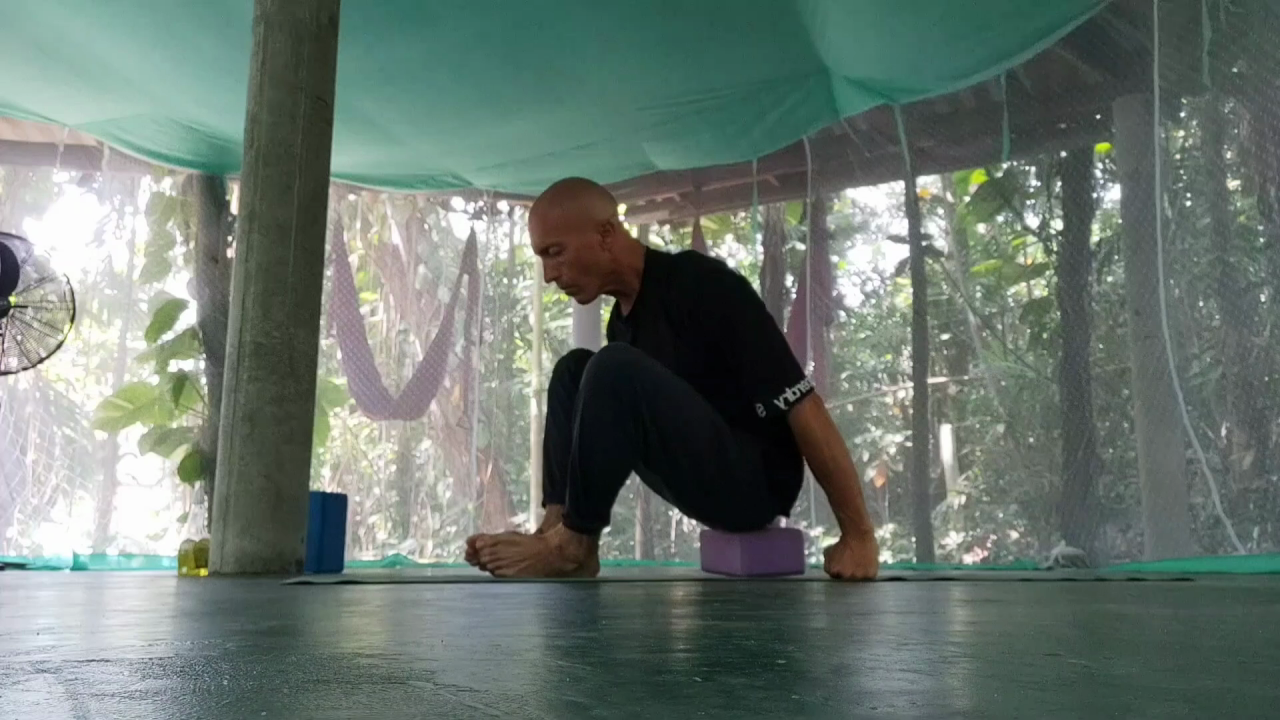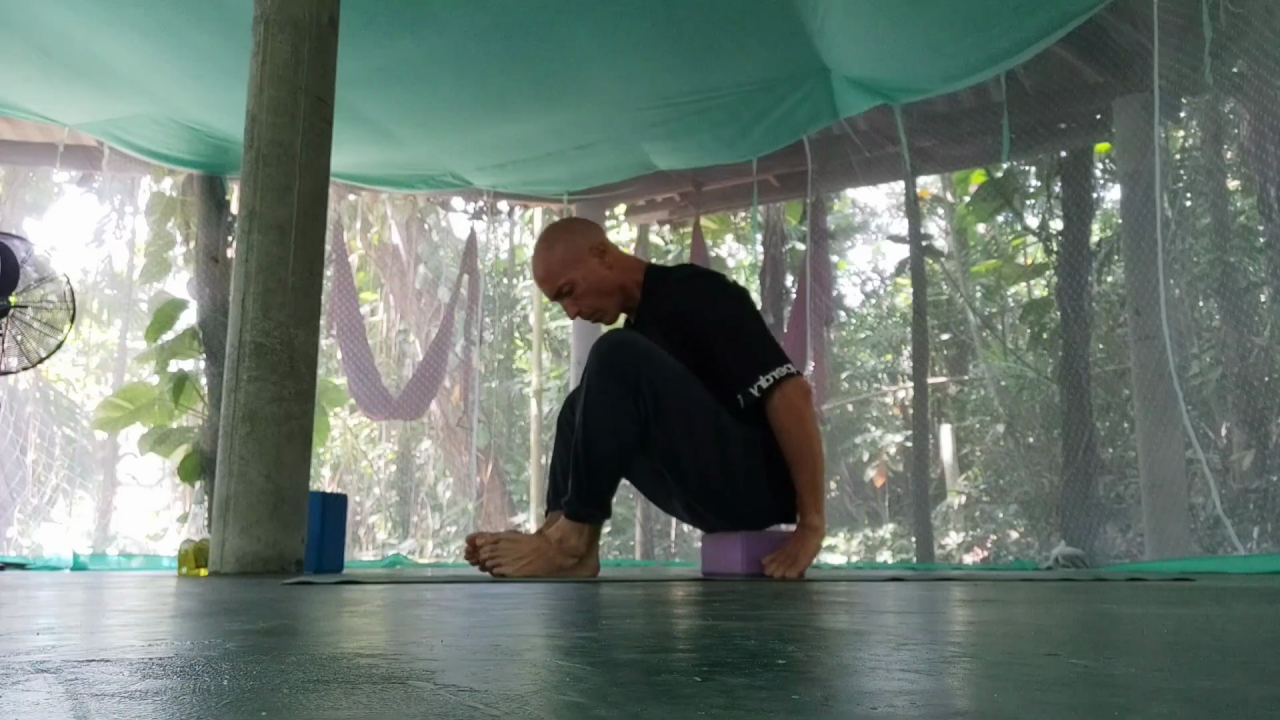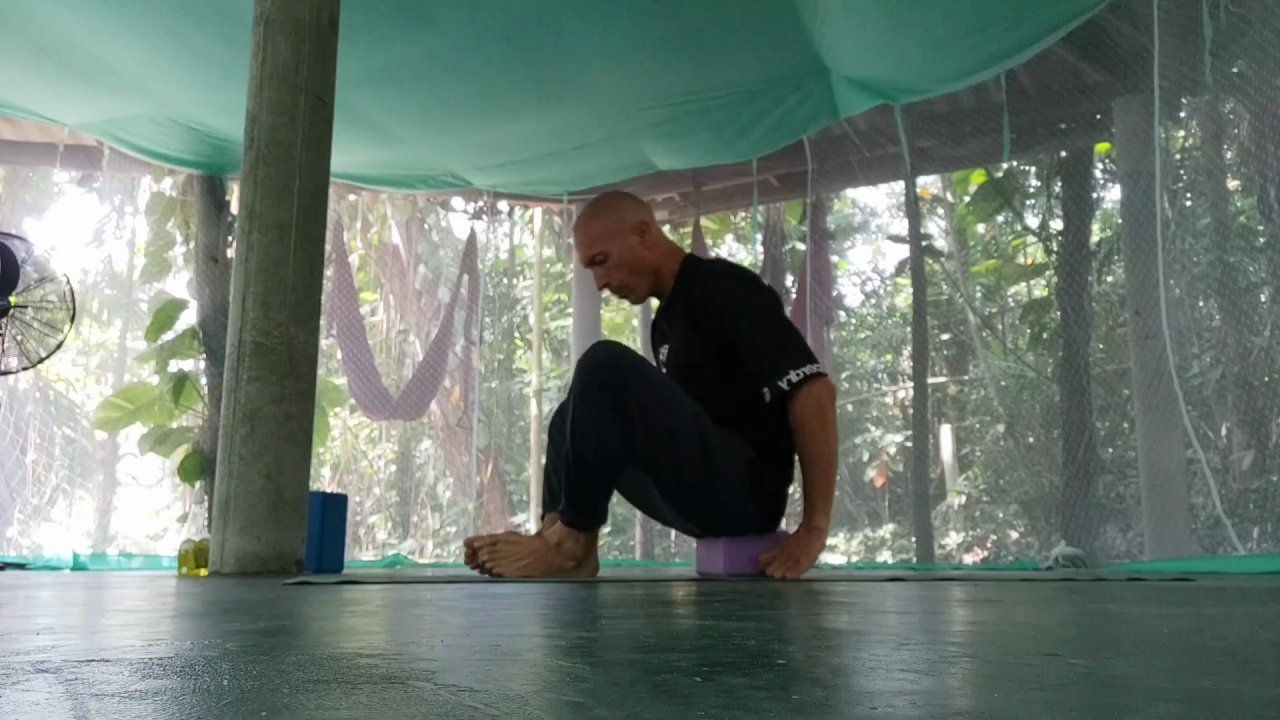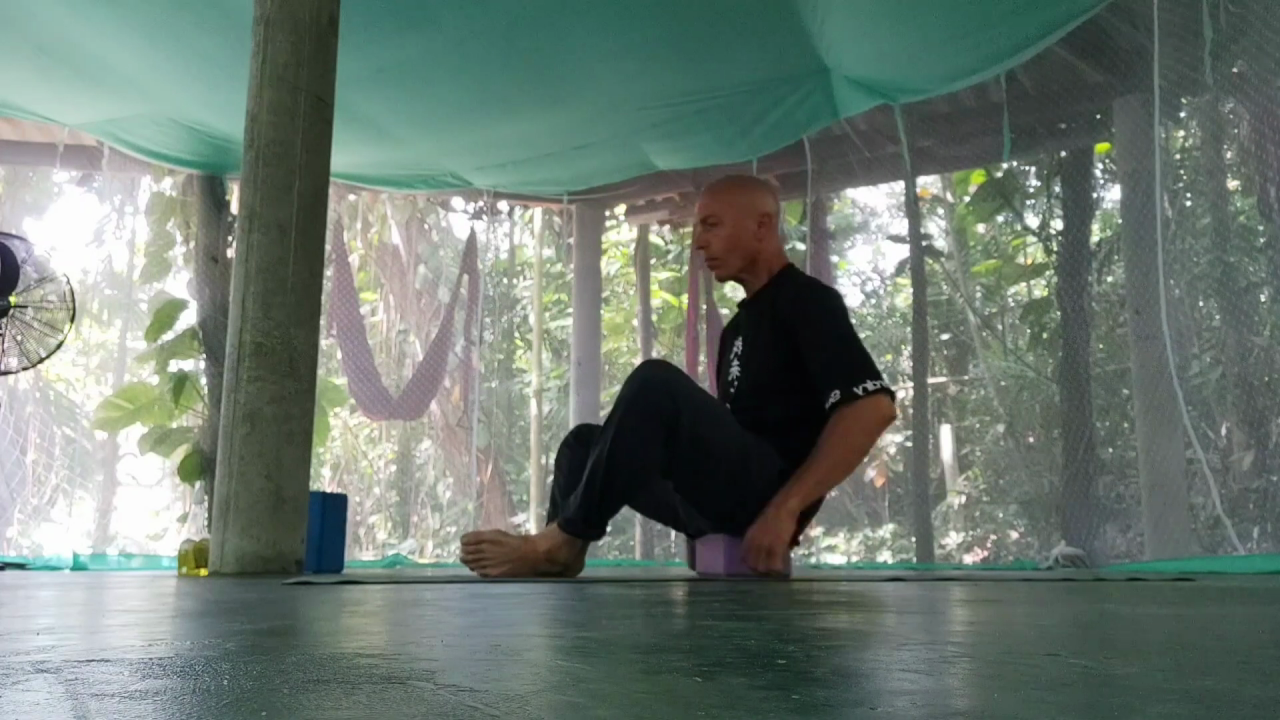
dt=1s
person 1, frame 1
left shoulder: (701, 288)
right shoulder: (621, 321)
left elbow: (800, 405)
left wrist: (858, 535)
left hip: (755, 484)
right hip: (703, 479)
left knee: (615, 370)
right knee: (574, 372)
left ankle: (574, 543)
right ankle: (560, 528)
person 1, frame 2
left shoulder: (694, 294)
right shoulder: (637, 328)
left elbow: (791, 392)
left wrist: (811, 526)
left hip: (754, 486)
right hip: (706, 492)
left knee: (617, 356)
right knee: (585, 405)
left ankle: (574, 538)
right ankle: (558, 530)
person 1, frame 3
left shoulder: (724, 289)
right shoulder: (666, 321)
left elbow: (812, 389)
left wrist: (814, 528)
left hip: (744, 491)
right hip: (699, 495)
left knee: (605, 367)
right knee: (576, 414)
left ankle: (572, 542)
right ankle: (555, 534)
person 1, frame 4
left shoulder: (807, 302)
right shoulder: (739, 325)
left elbow: (873, 407)
left wrist: (787, 507)
right wrist: (698, 527)
left hip: (769, 493)
right hip: (723, 496)
left knee: (655, 382)
right knee: (584, 441)
left ankle: (565, 540)
right ankle: (560, 544)
